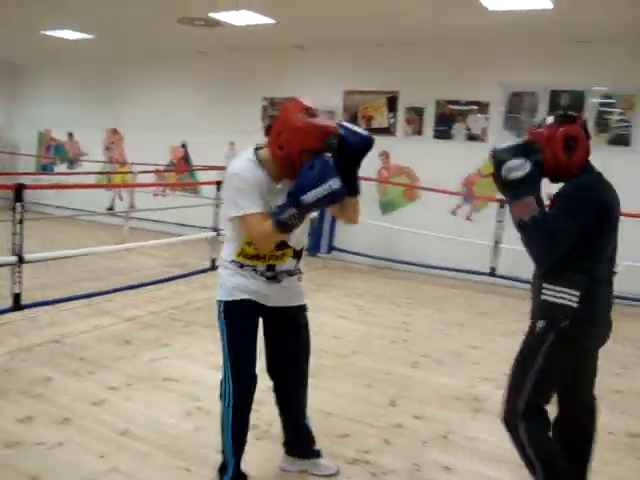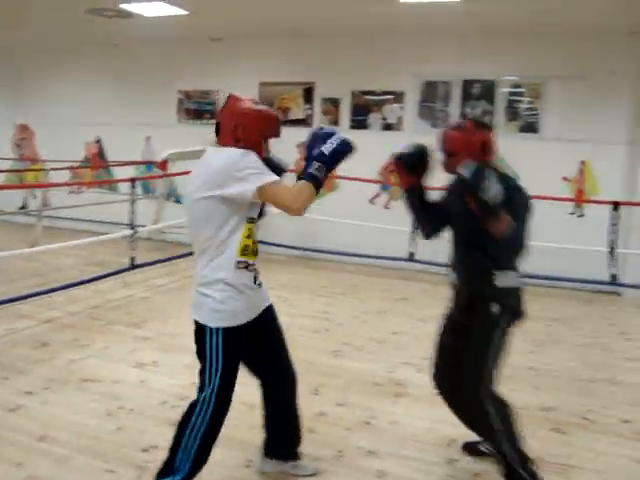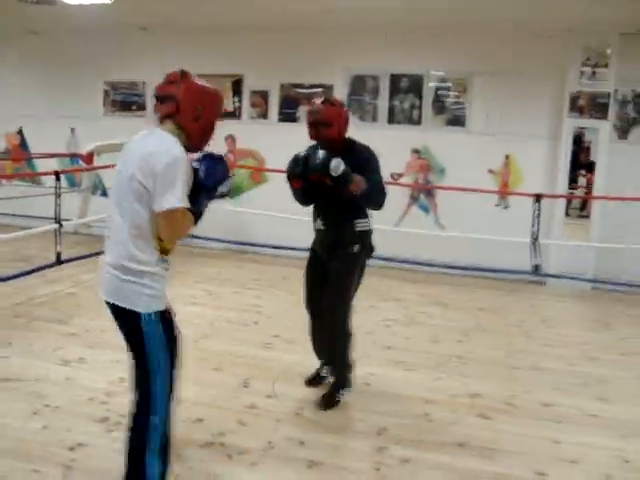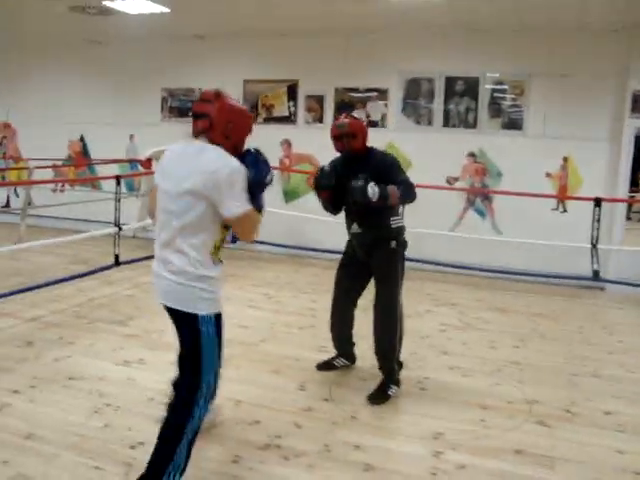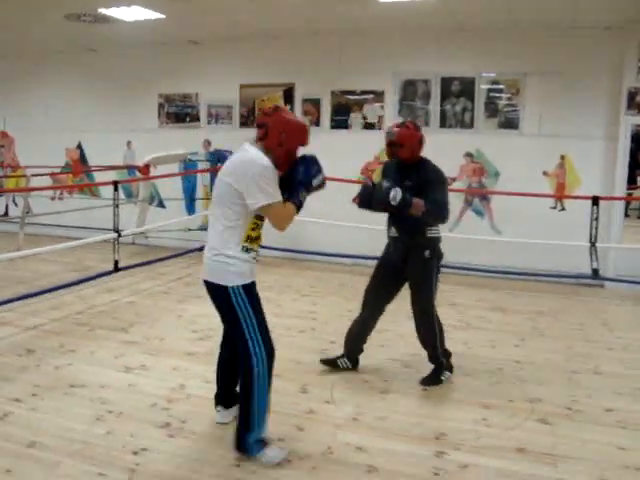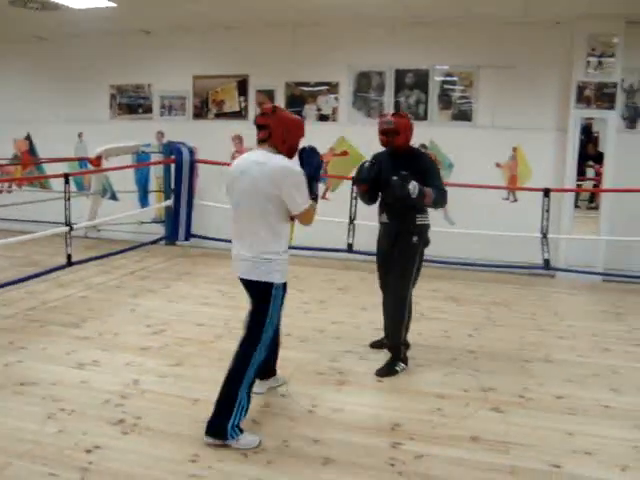
dt=0.5s
person 1, frame 1
left shoulder: (305, 170)
right shoulder: (242, 171)
left elbow: (349, 217)
right elbow: (259, 237)
left wrist: (348, 167)
right wrist: (301, 200)
left hip: (287, 293)
right hip: (241, 290)
left knee: (292, 381)
right knee: (240, 383)
person 1, frame 2
left shoulder: (210, 167)
right shoulder: (232, 161)
right elbow: (294, 201)
left wrist: (259, 190)
right wrist: (320, 161)
left hip: (250, 301)
right hip: (223, 309)
left knee: (281, 379)
right knee: (215, 400)
person 1, frame 3
left shoulder: (143, 142)
right shoulder: (171, 156)
right elbow: (171, 231)
left wrist: (193, 188)
right wrist: (204, 194)
left hip: (124, 278)
right hip: (138, 287)
left knee: (163, 354)
right knee: (155, 397)
left ankle: (154, 439)
person 1, frame 4
left shoulder: (171, 154)
right shoulder: (227, 167)
left elbow: (154, 210)
right elbow: (247, 229)
right wrist: (255, 187)
left hip: (168, 281)
right hip: (195, 291)
right knee: (194, 396)
left ankle: (203, 384)
person 1, frame 5
left shoulder: (242, 159)
right shoulder: (258, 164)
right elbow: (280, 220)
left wrist: (289, 188)
right wrist: (303, 187)
left hip: (218, 269)
right hip: (232, 273)
left knee: (237, 339)
right knee: (258, 353)
left ankle: (226, 402)
right ankle: (251, 440)
person 1, frame 6
left shoulder: (239, 164)
right shoulder: (286, 169)
right elbow: (307, 217)
right wrist: (312, 179)
left hip: (243, 261)
right hip: (269, 268)
left knee: (263, 323)
right knee: (257, 342)
left ankle: (264, 376)
right ankle: (223, 426)
person 2, frame 1
left shoulder: (581, 190)
right shoulder: (594, 187)
left elbow: (545, 251)
right elbow: (556, 240)
left wrist: (520, 192)
right wrist: (524, 190)
left hip: (564, 316)
right hip: (588, 314)
left knee: (522, 412)
right knee: (575, 405)
person 2, frame 2
left shoulder: (508, 190)
right shoulder: (458, 188)
left elbow: (511, 249)
right elbow: (430, 227)
left wrist: (489, 202)
right wrist: (412, 184)
left hip: (495, 300)
right hip: (465, 295)
left knee: (474, 389)
right knee: (447, 379)
right ankle: (493, 437)
person 2, frame 3
left shoulder: (360, 155)
right shoulder: (313, 154)
left elbow: (376, 199)
right elbow: (307, 199)
left wrist: (343, 175)
right wrist: (298, 181)
left hip: (352, 242)
right hip: (324, 239)
left knee: (337, 311)
right knee: (316, 305)
left ankle: (341, 381)
right ankle: (329, 364)
person 2, frame 4
left shoulder: (382, 161)
right shoulder: (337, 166)
left elbow: (409, 194)
right elbow: (334, 208)
left wrist: (377, 192)
right wrist: (324, 191)
left hip: (388, 241)
right hip: (357, 242)
left knee: (387, 307)
right knee: (341, 300)
left ankle: (390, 376)
right ankle: (345, 354)
person 2, frame 5
left shoulder: (431, 174)
right shoulder: (389, 168)
left elbow: (440, 214)
left wrist: (403, 200)
right wrist: (370, 197)
left hip: (424, 249)
right hip: (395, 246)
left knee: (423, 309)
right knee: (372, 301)
left ankle: (442, 364)
right ankle: (350, 355)
person 2, frame 6
left shoulder: (422, 162)
right shoulder: (379, 160)
left elbow: (440, 199)
right elbow: (370, 199)
left wrist: (415, 191)
right wrist: (363, 184)
left hip: (412, 234)
right hip: (387, 231)
left knee: (400, 291)
right knee: (387, 288)
left ankle: (398, 355)
right ankle: (393, 335)
